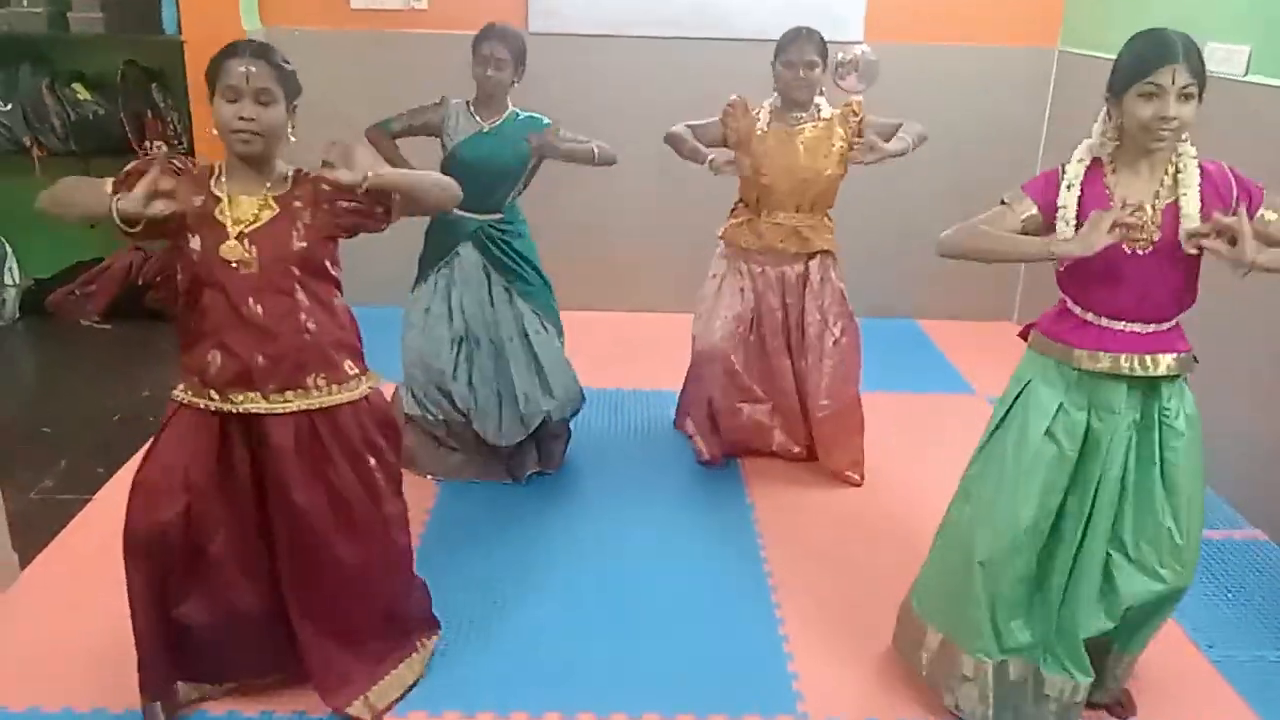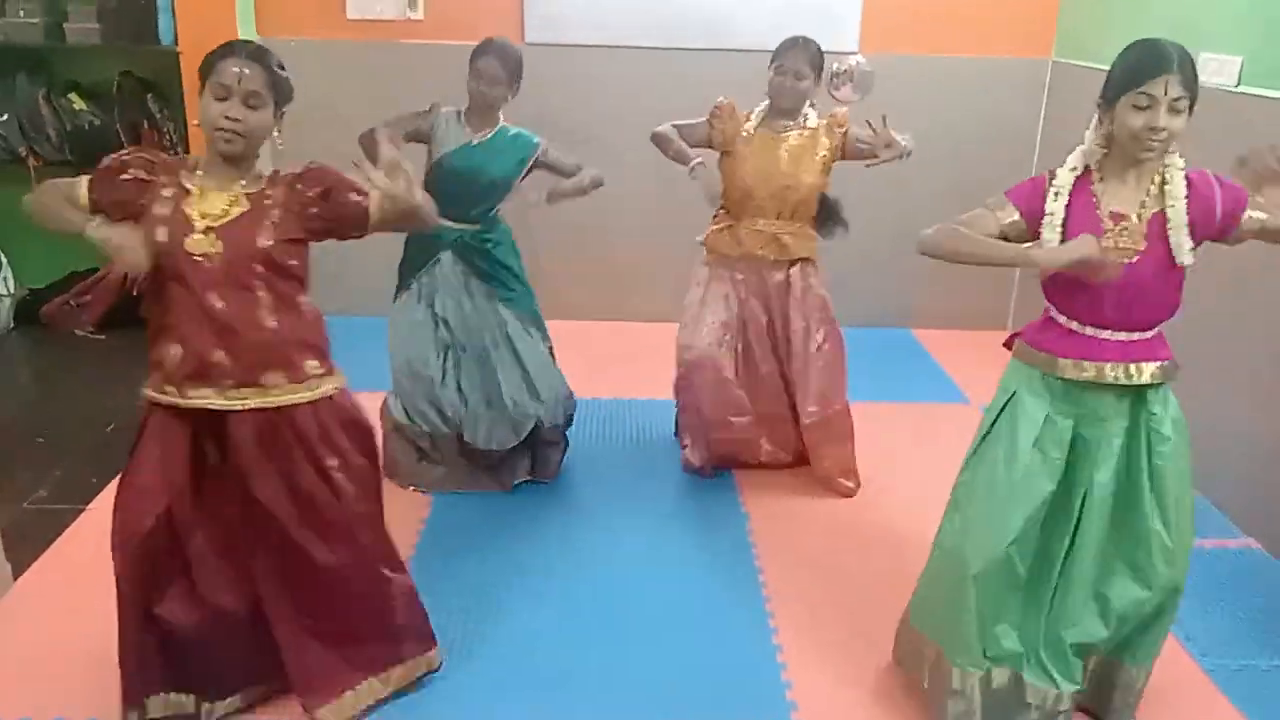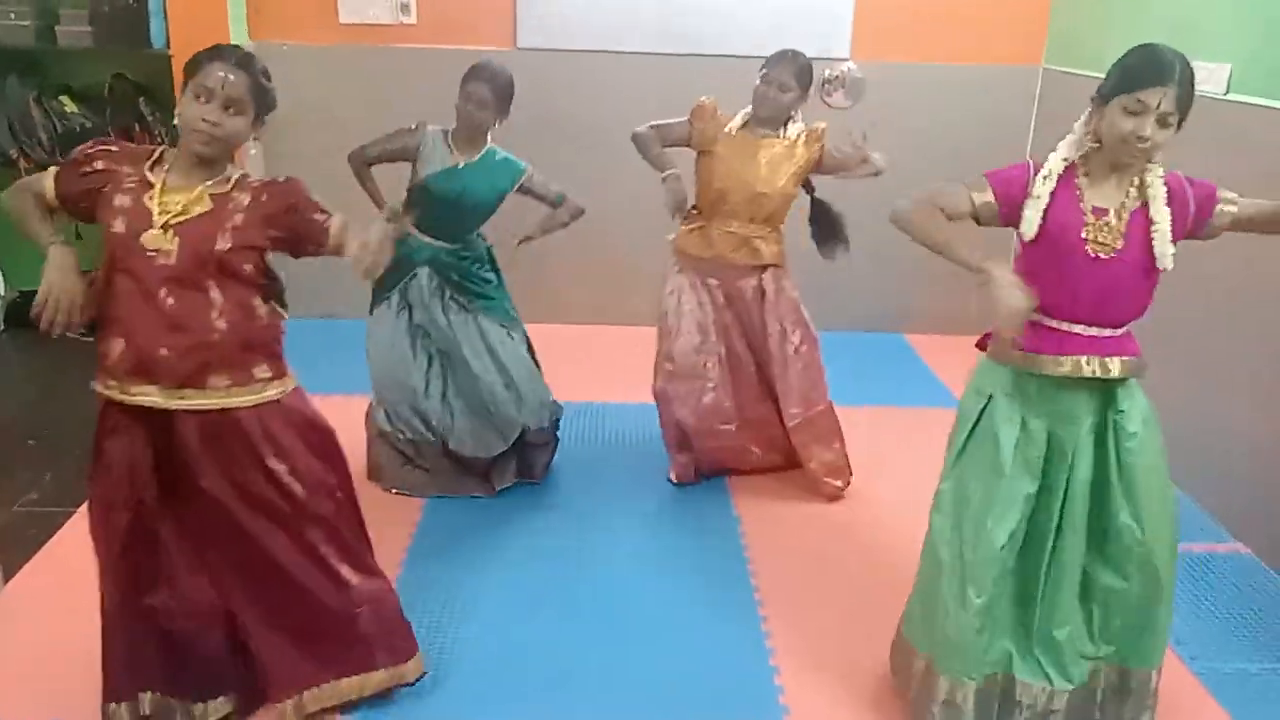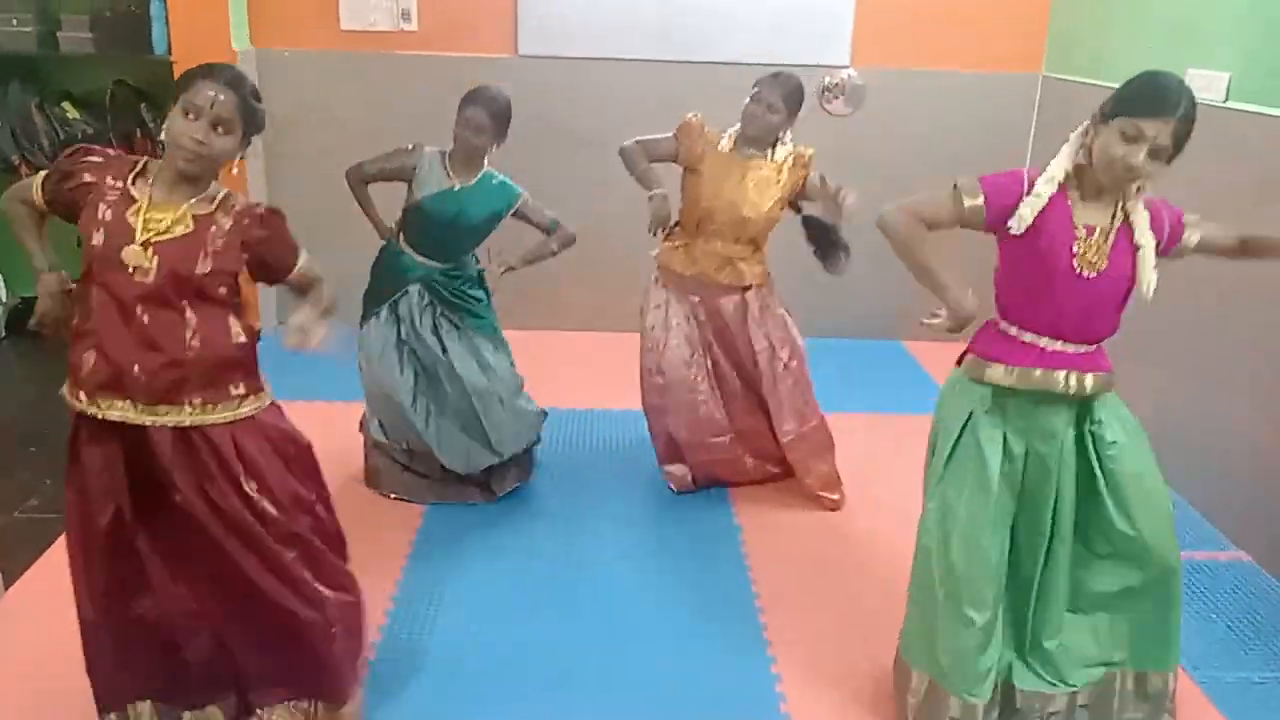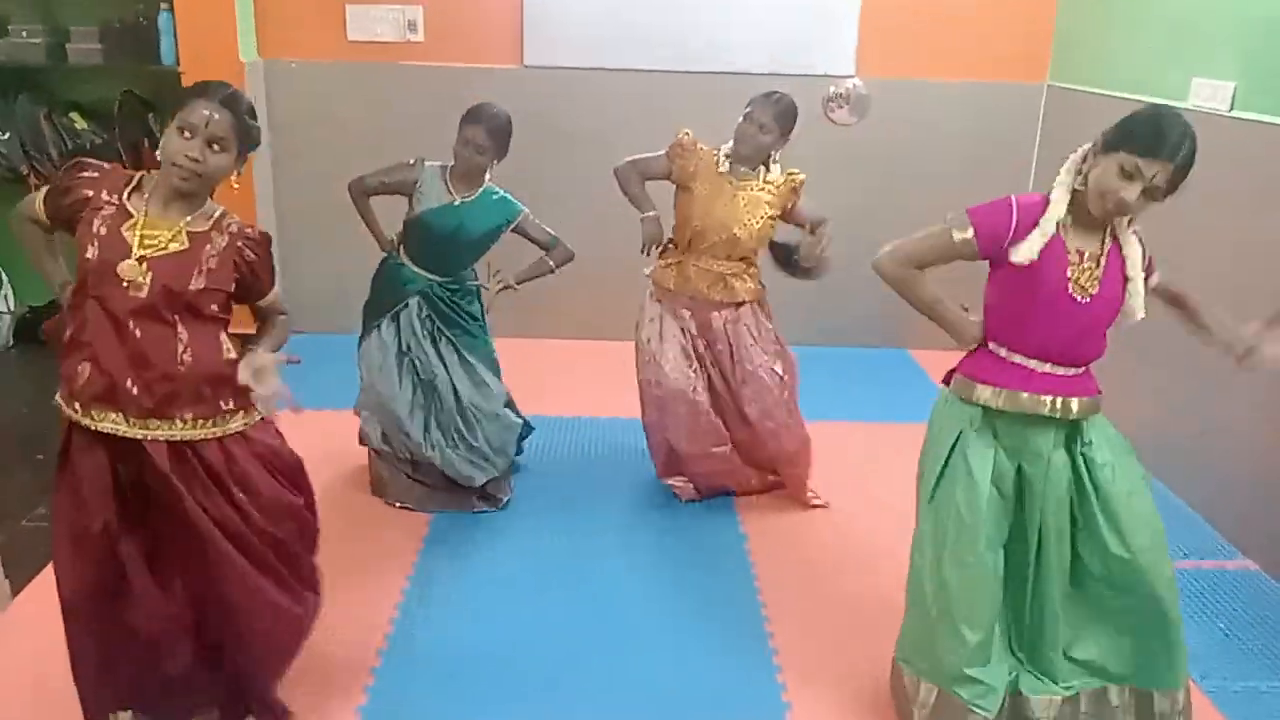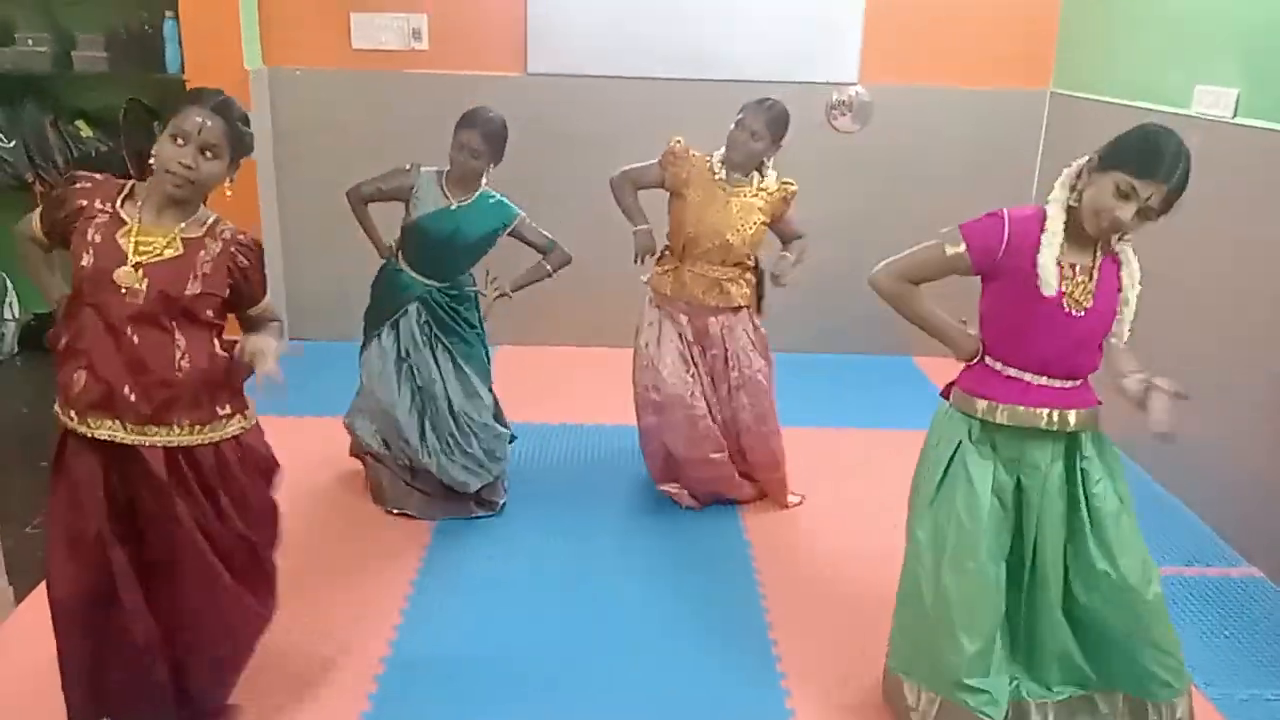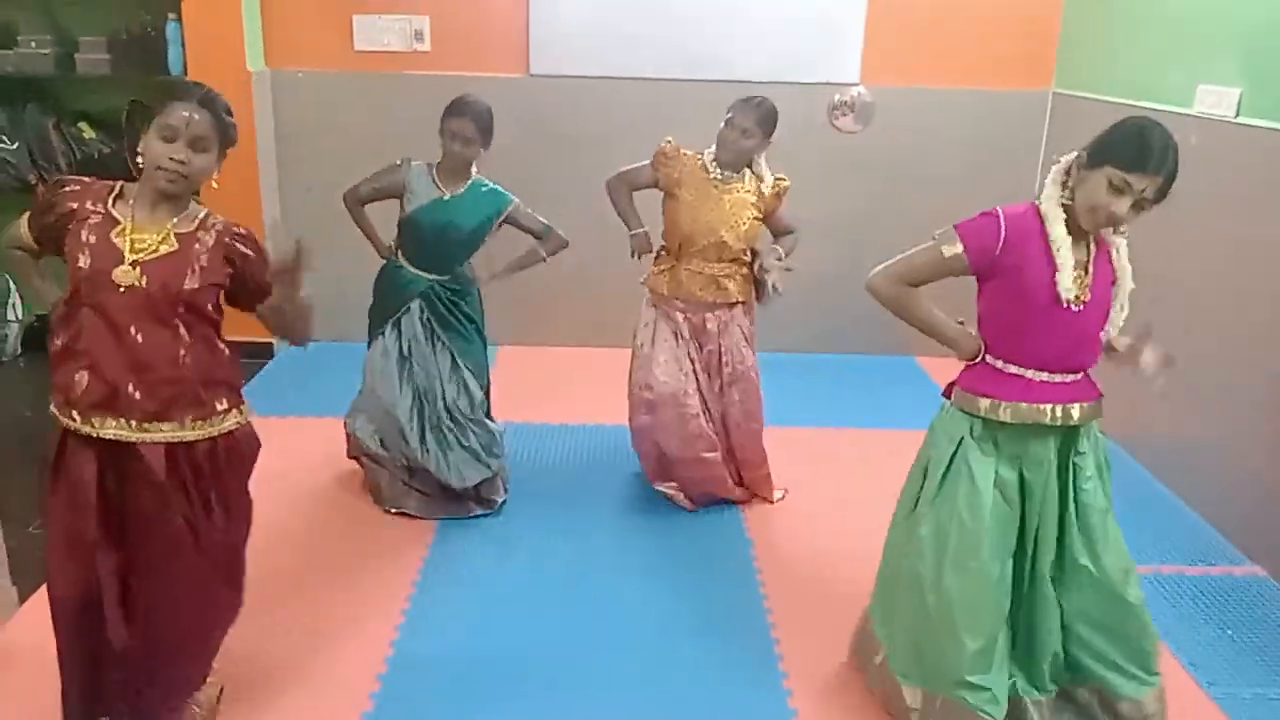
dt=0.1s
person 1, frame 1
left shoulder: (326, 191)
right shoulder: (177, 190)
left elbow: (448, 195)
right elbow: (56, 198)
left wrist: (383, 178)
right wrist: (130, 210)
left hip: (324, 409)
right hip: (216, 414)
left knee: (350, 546)
right knee: (166, 540)
left ankle: (371, 657)
person 1, frame 2
left shoulder: (302, 193)
right shoulder: (149, 179)
left elbow: (420, 219)
right elbow: (40, 199)
left wrist: (401, 189)
right wrist: (101, 232)
left hip: (291, 411)
right hip: (185, 414)
left knee: (328, 548)
right knee: (162, 548)
left ankle: (365, 660)
person 1, frame 3
left shoulder: (266, 200)
right shoulder: (112, 169)
left elbow: (344, 244)
left wrist: (367, 249)
right wrist: (59, 260)
left hip: (244, 409)
right hip: (140, 413)
left knee: (298, 545)
right knee: (147, 561)
left ankle: (346, 666)
person 1, frame 4
left shoulder: (246, 224)
right shoulder: (95, 176)
left elbow: (310, 283)
left wrist: (310, 315)
left hip: (218, 425)
right hip: (114, 425)
left knee: (271, 555)
right knee: (129, 573)
person 1, frame 5
left shoulder: (240, 244)
right shoulder: (91, 189)
left elbow: (274, 314)
right elbow: (27, 215)
left wrist: (263, 358)
right wrist: (66, 288)
left hip: (208, 440)
right hip: (102, 435)
left knee: (244, 576)
right knee: (109, 584)
person 1, frame 6
left shoulder: (232, 250)
right shoulder: (85, 201)
left elbow: (264, 321)
right elbow: (28, 235)
left wrist: (264, 344)
right wrist: (64, 301)
left hip: (200, 446)
right hip: (98, 442)
left knee: (210, 584)
right knee: (102, 589)
person 1, frame 7
left shoulder: (227, 246)
right shoulder: (76, 205)
left elbow: (296, 327)
left wrist: (288, 287)
right wrist: (62, 309)
left hip: (195, 443)
right hip: (95, 437)
left knee: (183, 579)
right knee: (92, 581)
person 2, frame 1
left shoulder: (1216, 187)
right shoulder: (1068, 182)
right elbow: (955, 241)
right wrist: (1071, 246)
left hip: (1157, 398)
right hip: (1061, 382)
left knee: (1150, 555)
right knee: (1005, 530)
person 2, frame 2
left shoulder: (1202, 195)
right shoulder: (1056, 190)
right elbow: (937, 240)
right wrist: (1050, 257)
left hip: (1141, 405)
right hip: (1047, 392)
left knee: (1144, 561)
right knee: (992, 542)
person 2, frame 3
left shoulder: (1176, 199)
right shoulder: (1035, 184)
right elbow: (913, 214)
right wrist: (995, 274)
left hip: (1113, 401)
right hip: (1020, 390)
left knee: (1131, 552)
right knee: (981, 546)
person 2, frame 4
left shoulder: (1151, 221)
right shoulder: (1025, 192)
left elbow: (1225, 241)
right elbow: (897, 217)
right wrist: (953, 295)
left hip: (1088, 414)
right hip: (997, 407)
left knee: (1143, 552)
right knee: (972, 561)
person 2, frame 5
left shoulder: (1130, 248)
right shoulder: (1017, 220)
left elbow: (1160, 293)
right elbow: (893, 260)
left wrist: (1220, 334)
right wrist: (963, 326)
left hip: (1076, 433)
right hip: (986, 427)
left knee: (1132, 568)
right knee: (965, 578)
person 2, frame 6
left shoulder: (1122, 266)
right shoulder: (1009, 233)
right elbow: (888, 278)
left wrist: (1139, 383)
right wrist: (961, 341)
left hip: (1072, 447)
right hip: (984, 441)
left knee: (1117, 591)
right knee: (964, 592)
person 2, frame 7
left shoulder: (1112, 255)
right shoulder: (1005, 230)
right elbow: (886, 281)
left wrist: (1135, 350)
right wrist: (961, 339)
left hip: (1071, 445)
right hip: (986, 436)
left knee: (1097, 589)
right knee: (964, 589)
person 3, frame 1
left shoulder: (844, 124)
right shoulder: (747, 122)
left elbow: (914, 131)
right elbow: (677, 135)
left wrist: (886, 150)
right wrist: (717, 161)
left hip: (811, 263)
right hip: (746, 257)
left knee: (825, 358)
right knee: (718, 346)
left ankle: (810, 440)
right ankle: (720, 435)
person 3, frame 2
left shoulder: (829, 134)
right shoulder: (733, 126)
left elbow: (898, 147)
right elbow: (663, 133)
left wrist: (890, 147)
right wrist: (697, 165)
left hip: (792, 269)
right hip: (729, 263)
left knee: (811, 365)
right knee: (706, 355)
left ankle: (798, 449)
right ankle: (714, 445)
person 3, frame 3
left shoulder: (805, 146)
right shoulder: (714, 127)
left elbow: (863, 165)
right elbow: (645, 134)
left wrist: (868, 164)
right wrist: (670, 175)
left hip: (763, 273)
right hip: (700, 268)
left knee: (788, 364)
right knee: (690, 366)
left ankle: (802, 456)
right ankle: (699, 454)
person 3, frame 4
left shoulder: (791, 169)
right shoulder: (701, 144)
left elbow: (834, 201)
right elbow: (631, 149)
left wrist: (836, 209)
right wrist: (656, 194)
left hip: (745, 291)
right hip: (683, 284)
left knee: (779, 377)
right knee: (678, 380)
left ankle: (794, 466)
right ankle: (696, 462)
person 3, frame 5
left shoulder: (780, 187)
right shoulder: (695, 161)
left elbow: (817, 226)
right elbow: (627, 169)
left wrist: (814, 249)
right wrist: (649, 216)
left hip: (739, 307)
right hip: (677, 299)
left knee: (764, 392)
right knee: (676, 393)
left ankle: (770, 473)
right ankle: (696, 473)
person 3, frame 6
left shoulder: (771, 194)
right shoulder: (686, 167)
left elbow: (797, 238)
right elbow: (621, 180)
left wrist: (787, 262)
right wrist: (641, 228)
left hip: (733, 313)
right hip: (674, 306)
left knee: (748, 401)
right knee: (675, 401)
left ankle: (751, 479)
right ankle: (696, 479)
person 3, frame 7
left shoulder: (763, 190)
right shoulder: (679, 166)
left elbow: (789, 233)
right elbow: (617, 184)
left wrist: (775, 256)
right wrist: (639, 233)
left hip: (729, 310)
right hip: (671, 304)
left knee: (736, 401)
right knee: (670, 398)
left ankle: (734, 480)
right ankle: (688, 479)
person 4, frame 1
left shoulder: (532, 129)
right shoulder: (447, 114)
left elbow: (605, 154)
right elbow: (378, 133)
left wrist: (558, 150)
left hip: (503, 247)
right hip: (449, 244)
left knee: (522, 348)
right knee: (436, 350)
left ankle: (518, 443)
right ankle: (446, 443)
person 4, frame 2
left shoulder: (521, 145)
right shoulder: (436, 122)
left elbow: (591, 175)
right elbow: (370, 139)
left wrist: (560, 189)
left hip: (486, 255)
right hip: (433, 252)
left knee: (509, 354)
right knee: (422, 357)
left ankle: (512, 452)
right ankle: (431, 455)
person 4, frame 3
left shoulder: (508, 170)
right shoulder: (423, 141)
left elbow: (571, 207)
right elbow: (359, 157)
left wrist: (526, 237)
right wrist: (386, 210)
left hip: (466, 273)
right hip: (410, 269)
left knee: (500, 367)
right knee: (403, 371)
left ankle: (494, 458)
right ankle: (416, 460)
person 4, frame 4
left shoulder: (503, 192)
right shoulder: (418, 162)
left elbow: (563, 233)
right elbow: (356, 174)
left wrist: (513, 265)
right wrist: (381, 228)
left hip: (456, 291)
right hip: (400, 284)
left knee: (485, 383)
right knee: (393, 383)
left ankle: (485, 468)
right ankle: (409, 468)
person 4, frame 5
left shoulder: (503, 208)
right shoulder: (420, 176)
left elbow: (562, 251)
right elbow: (359, 186)
left wrist: (511, 281)
right wrist: (383, 241)
left hip: (453, 304)
right hip: (399, 296)
left knee: (473, 396)
right knee: (394, 395)
left ankle: (474, 476)
right ankle: (409, 476)
person 4, frame 6
left shoulder: (499, 212)
right shoulder: (416, 181)
left elbow: (559, 254)
right elbow: (357, 195)
left wrist: (507, 288)
right wrist: (382, 248)
left hip: (451, 310)
right hip: (398, 303)
left knee: (464, 403)
right knee: (392, 401)
left ankle: (469, 481)
right ankle: (408, 482)
person 4, frame 7
left shoulder: (492, 200)
right shoulder: (409, 176)
left elbow: (555, 239)
right elbow: (353, 198)
left wrist: (500, 272)
right wrist: (382, 247)
left hip: (453, 305)
right hip: (400, 298)
left knee: (459, 399)
right knee: (394, 395)
left ankle: (466, 480)
right ankle: (407, 483)
